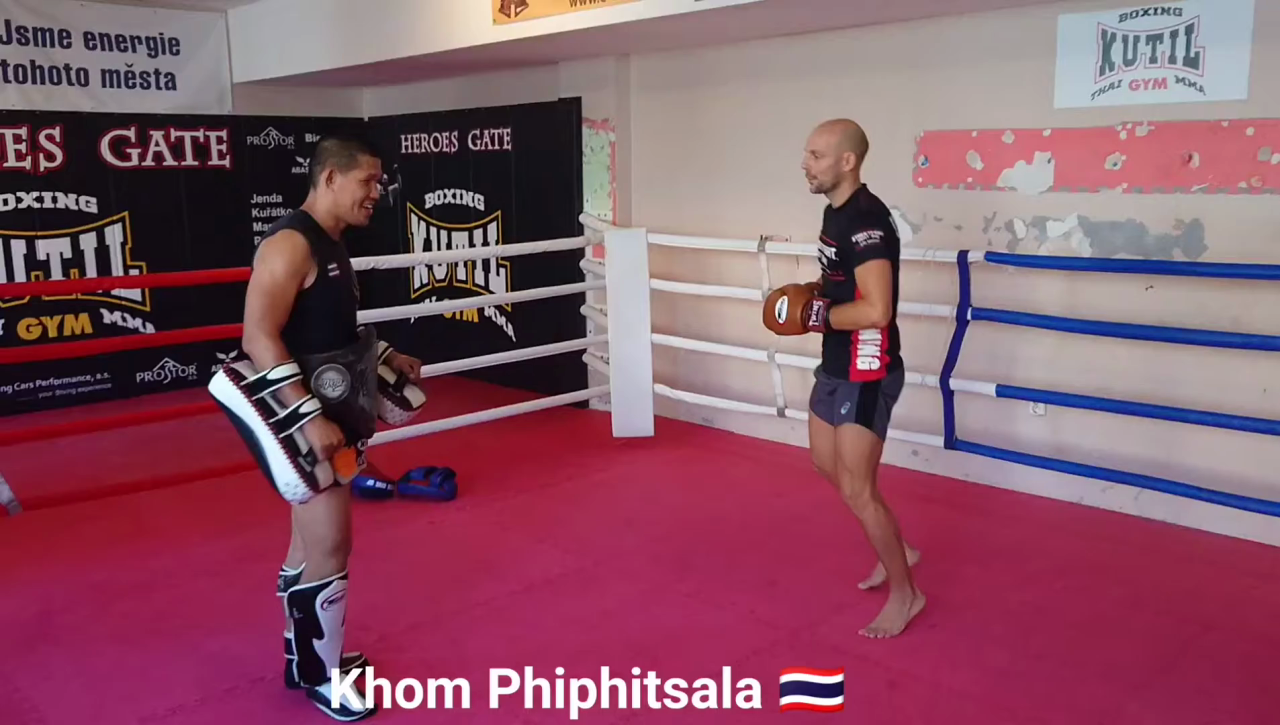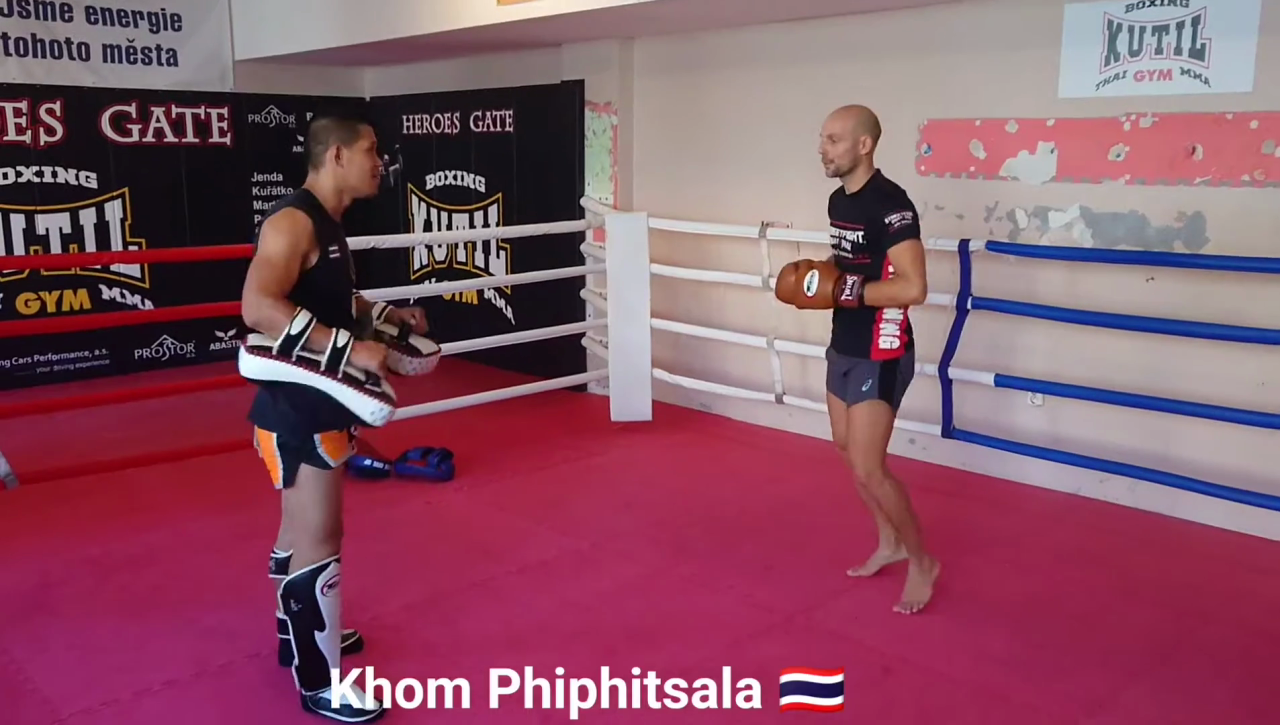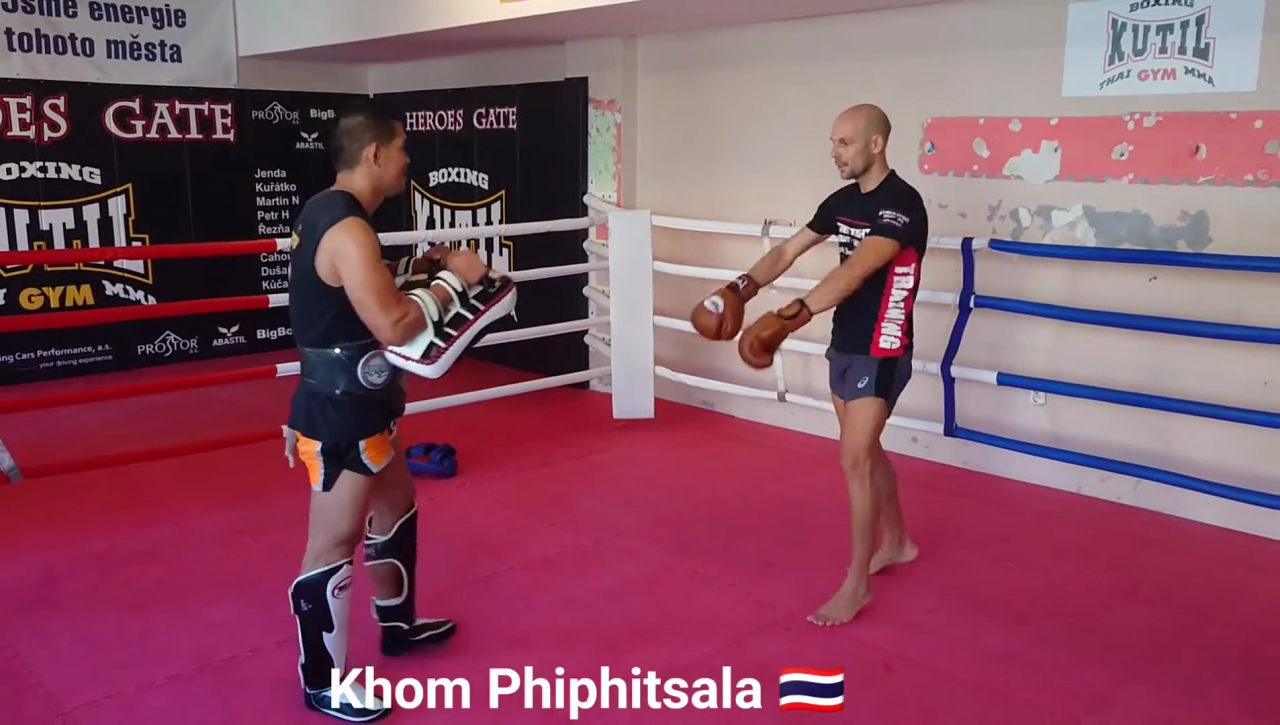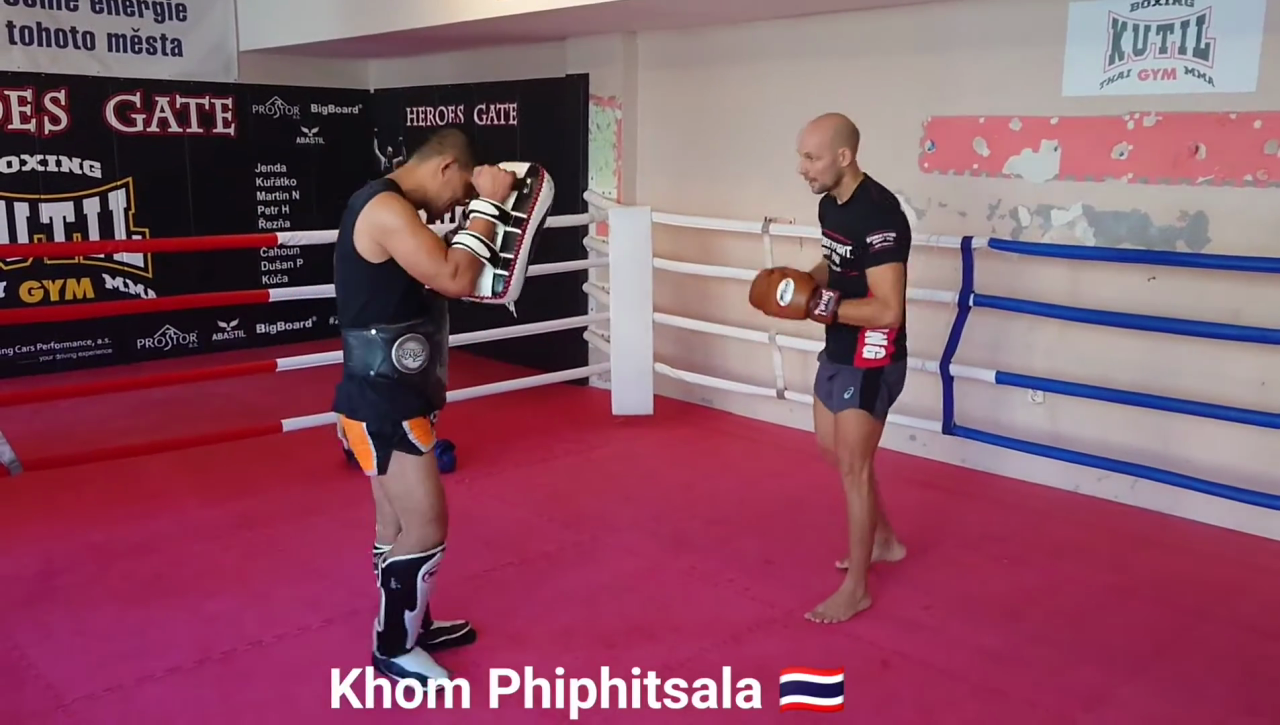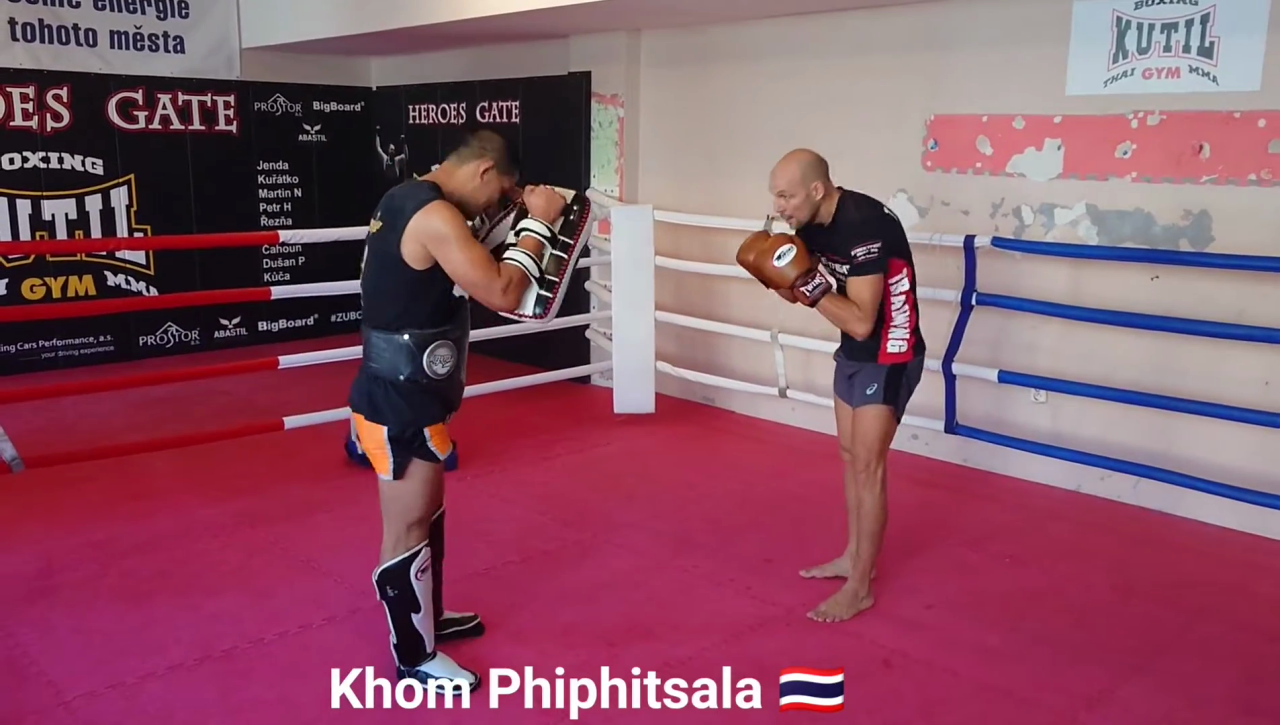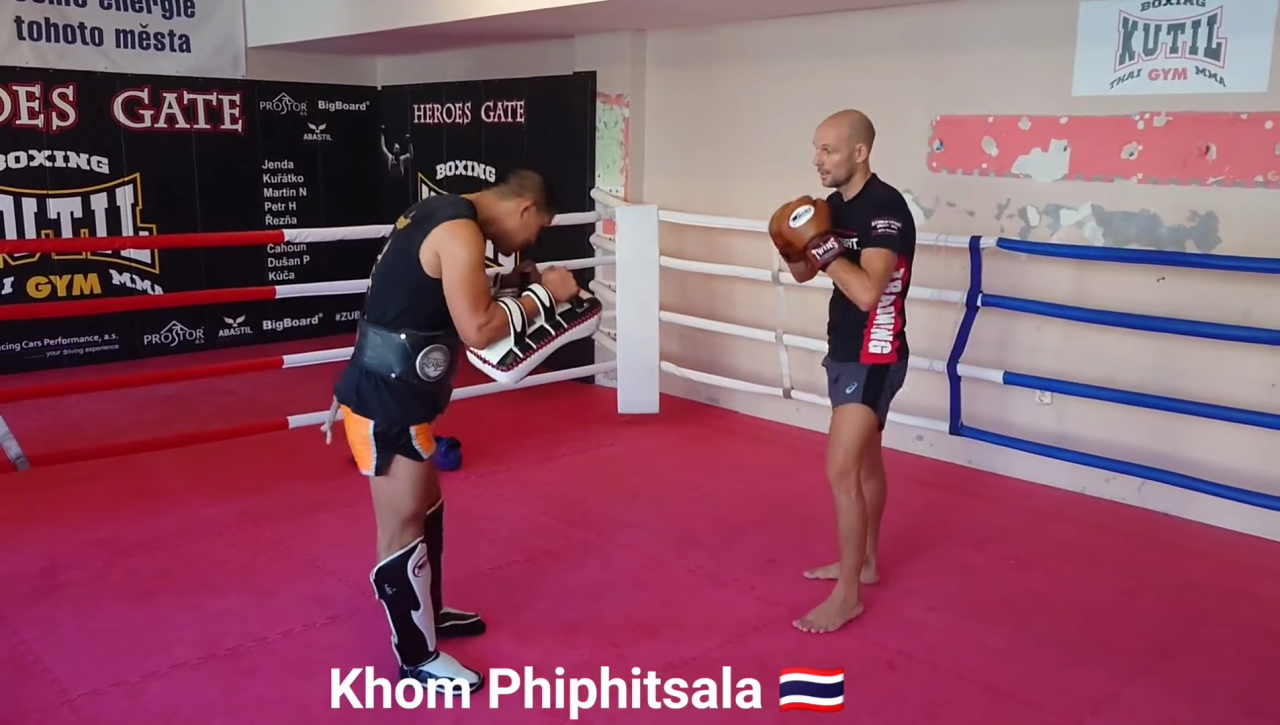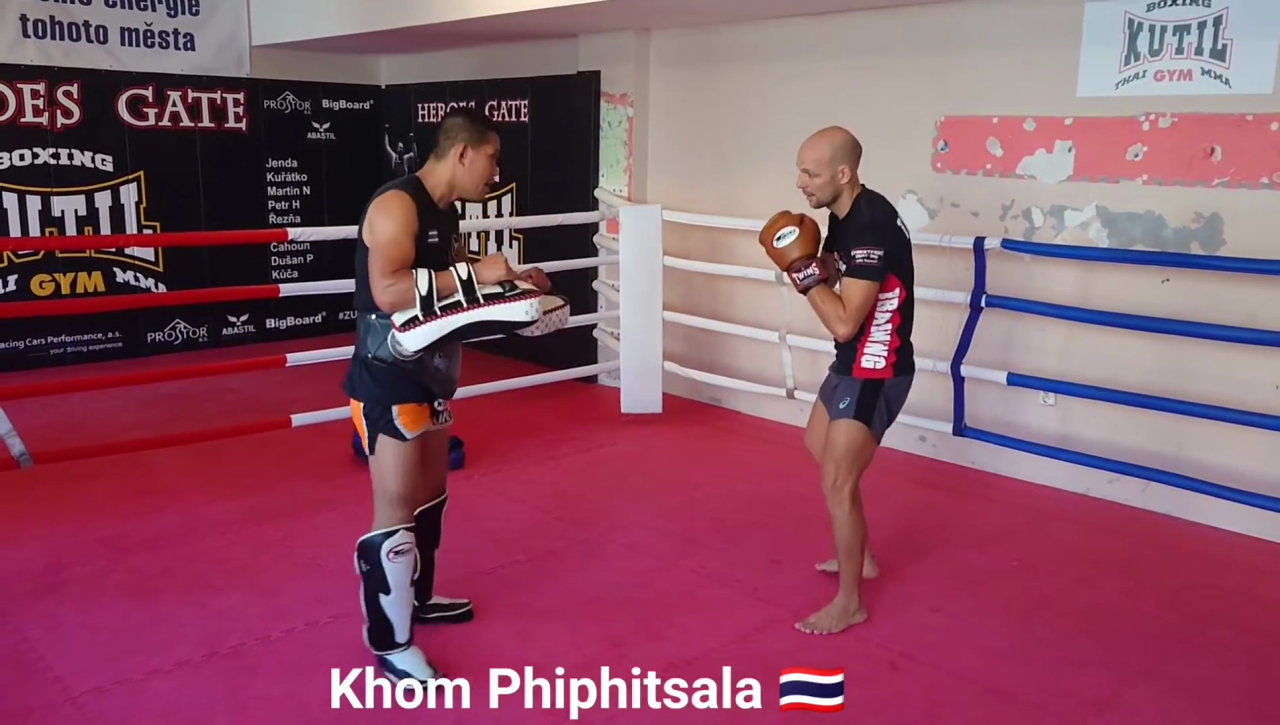
dt=0.4s
person 1, frame 1
left shoulder: (332, 246)
right shoulder: (290, 243)
right elbow: (260, 338)
left wrist: (386, 358)
right wrist: (309, 416)
left hip: (334, 421)
right hip: (303, 430)
left knee: (310, 545)
right knee: (327, 552)
left ankle: (306, 656)
right ankle: (319, 675)
person 1, frame 2
left shoulder: (325, 223)
right shoulder: (291, 222)
right elbow: (260, 307)
left wrist: (385, 314)
right wrist: (351, 348)
left hip: (318, 407)
right hip: (297, 412)
left knee: (302, 533)
right knee: (318, 543)
left ankle: (301, 634)
person 1, frame 3
left shoulder: (332, 213)
right shoulder: (346, 231)
right elbow: (393, 327)
left wrist: (430, 270)
right wrist: (454, 280)
left hip: (355, 405)
right hip: (340, 414)
left knee: (396, 508)
right knee: (334, 545)
left ankle: (399, 623)
person 1, frame 4
left shoulder: (391, 206)
right shoulder: (387, 209)
left elbow: (444, 269)
right elbow: (457, 280)
left wrist: (481, 210)
right wrist: (487, 203)
left hip: (393, 392)
right hip: (382, 399)
left knee: (400, 521)
right knee: (426, 528)
left ankle: (412, 625)
right ankle: (395, 651)
person 1, frame 5
left shoulder: (408, 202)
right shoulder: (436, 215)
right elbow: (502, 294)
left wrist: (518, 225)
right wrist: (537, 224)
left hip: (400, 389)
right hip: (402, 401)
left knee: (427, 513)
right knee: (407, 528)
left ankle: (426, 616)
right ankle: (415, 658)
person 1, frame 6
left shoulder: (443, 215)
right shoulder: (460, 232)
right elbow: (476, 330)
left wrist: (468, 318)
right wrist: (543, 293)
left hip: (396, 389)
right hip: (390, 396)
left knee: (426, 507)
right knee: (402, 526)
left ankle: (425, 611)
right ankle: (417, 658)
person 1, frame 7
left shoulder: (445, 211)
right shoulder: (396, 205)
right elbow: (390, 291)
left wrist: (508, 279)
right wrist: (474, 273)
left hip: (430, 377)
right hip: (388, 381)
left knee: (428, 493)
right knee: (396, 512)
left ankle: (417, 596)
right ankle: (392, 647)
person 2, frame 1
left shoulder: (867, 221)
right shoulder: (835, 214)
left elbow: (877, 309)
left wrist: (814, 316)
right wrist: (811, 296)
left hip: (865, 376)
right hip: (836, 369)
left knee: (857, 491)
right knee: (829, 465)
left ankle: (905, 593)
right ankle: (899, 551)
person 2, frame 2
left shoulder: (891, 204)
right shoulder: (839, 202)
left elbow: (914, 285)
left wrist: (845, 291)
left hip: (881, 357)
right hip: (844, 349)
left knee: (867, 468)
right knee: (851, 455)
left ankle: (923, 563)
right ankle: (893, 544)
person 2, frame 3
left shoulder: (902, 203)
right shoulder: (843, 200)
left elbow: (853, 274)
right elbow: (787, 252)
left wrist: (788, 315)
right wrist: (738, 289)
left hip: (880, 355)
right hip: (845, 347)
left knee: (854, 462)
right knee: (866, 452)
left ankle: (856, 587)
right ankle: (897, 542)
person 2, frame 4
left shoulder: (879, 214)
right shoulder: (831, 203)
left elbow: (888, 311)
left wrist: (817, 302)
right wrist: (794, 286)
left hip: (871, 361)
right hip: (838, 353)
left knee: (852, 467)
right knee: (833, 451)
left ankle: (855, 588)
right ankle: (883, 539)
person 2, frame 5
left shoulder: (864, 226)
right shoulder: (810, 226)
left elbow: (860, 322)
right elbow: (800, 290)
left wrist: (809, 282)
right wrist: (779, 277)
left hip: (890, 357)
right hip: (853, 354)
left knee: (865, 466)
right knee: (853, 456)
left ankle: (860, 587)
right ankle: (854, 557)
person 2, frame 6
left shoulder: (886, 208)
right shoulder: (835, 204)
left elbow: (867, 292)
right elbow: (803, 274)
left wrist: (824, 246)
right wrist: (795, 247)
left hip: (874, 359)
right hip: (844, 352)
left knee: (841, 471)
right knee: (865, 462)
left ankle: (847, 596)
right ankle: (862, 561)
person 2, frame 7
left shoulder: (872, 228)
right shoulder: (845, 214)
left elbow: (844, 323)
right elbow: (831, 276)
left wrist: (801, 269)
right wrist: (809, 260)
left hip: (876, 372)
right hip: (855, 364)
left knee: (836, 484)
right knee: (818, 447)
left ankle: (849, 603)
right ankle: (859, 555)
